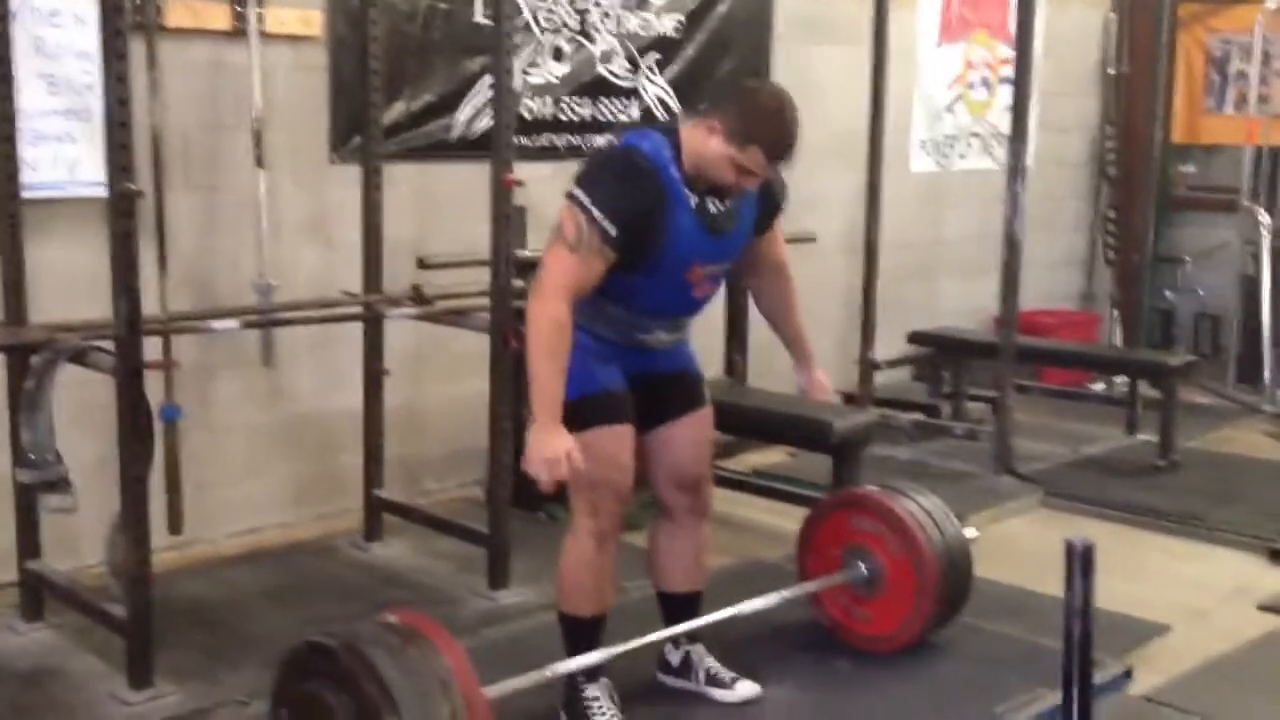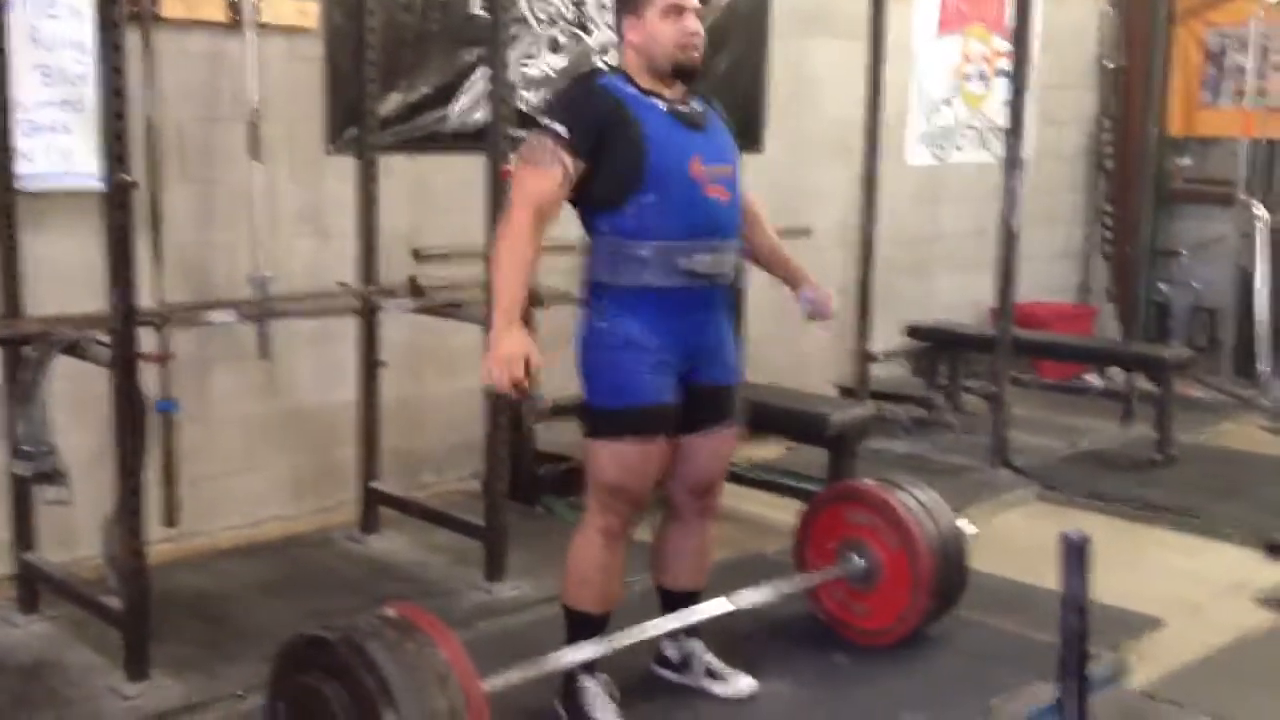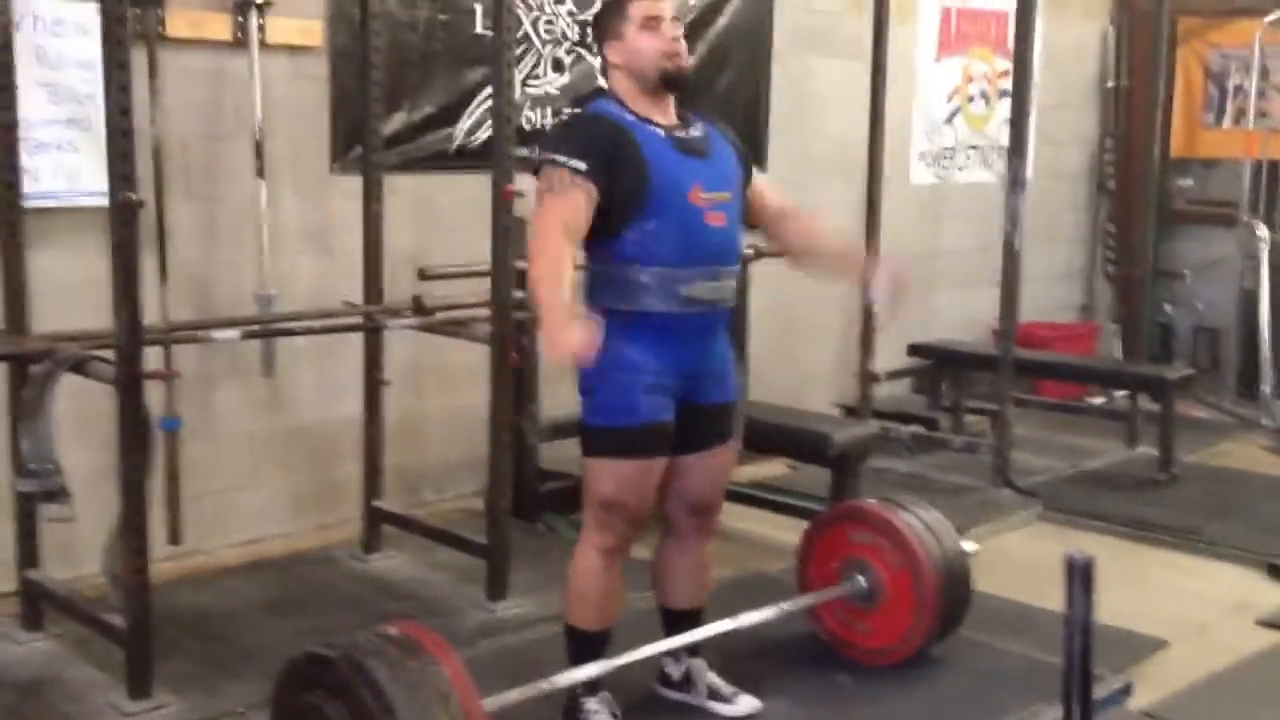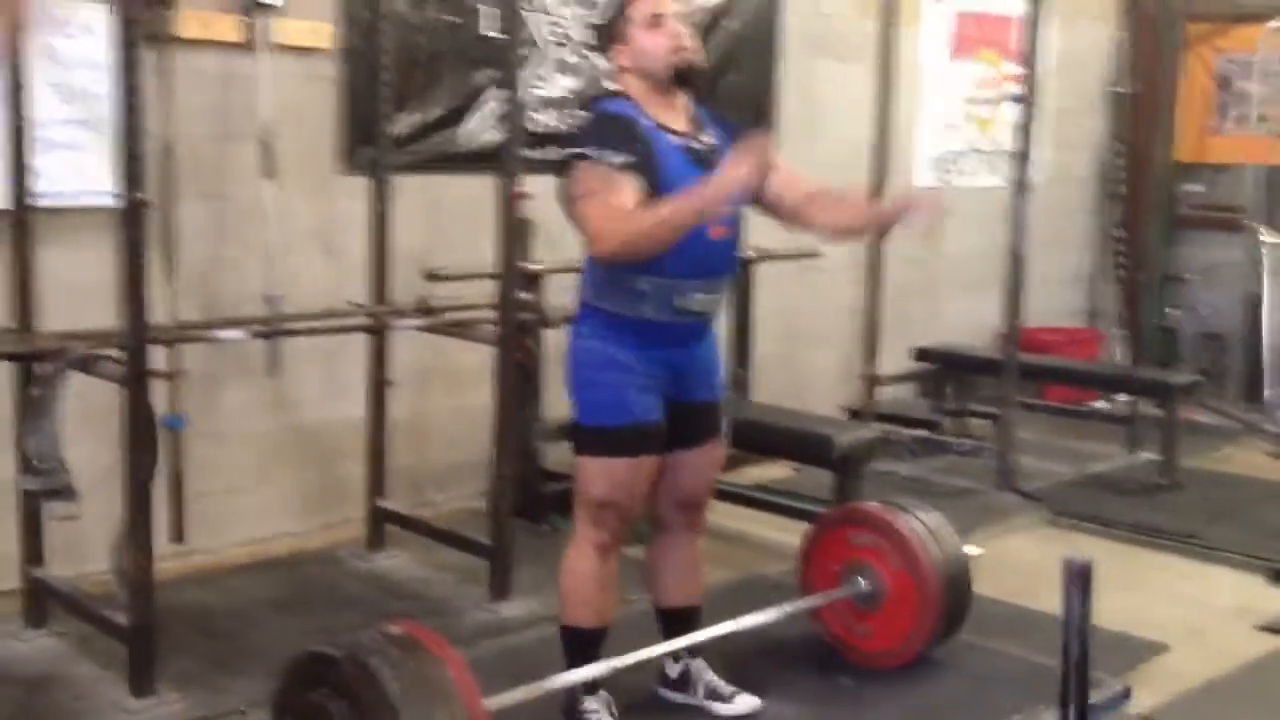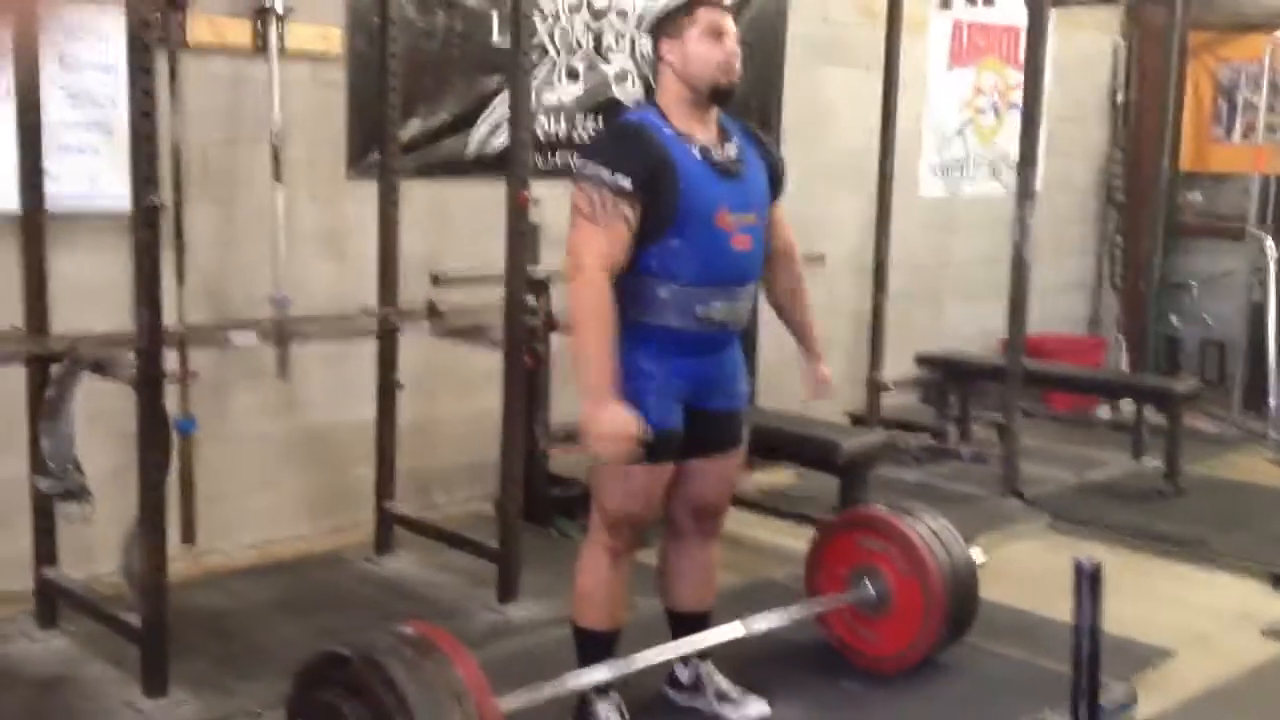
dt=0.5s
person 1, frame 1
left shoulder: (757, 188)
right shoulder: (628, 177)
left elbow: (768, 271)
right elbow: (551, 296)
left wrist: (805, 362)
right wrist: (545, 425)
left hip: (663, 346)
right hip: (589, 347)
left knee: (688, 497)
right knee: (601, 510)
left ankle: (680, 651)
person 1, frame 2
left shoulder: (710, 114)
right shoulder: (595, 106)
left elbow: (742, 215)
right elbow: (527, 212)
left wrist: (801, 281)
right wrist: (508, 325)
left hip: (712, 330)
right hip: (635, 333)
left knee: (697, 499)
right knee: (614, 510)
left ankle: (680, 647)
person 1, frame 3
left shoulder: (713, 137)
right shoulder: (593, 136)
left elbow: (776, 218)
right elbow: (552, 235)
left wrist: (855, 264)
right wrist: (559, 320)
left hip: (707, 350)
right hip: (632, 353)
left knee: (696, 515)
right knee: (613, 526)
person 1, frame 4
left shoulder: (725, 134)
right shoulder: (608, 134)
left elbow: (811, 206)
right elbow: (615, 234)
left wrist: (886, 210)
right wrist: (713, 193)
left hip: (694, 348)
right hip: (622, 352)
left knee: (682, 512)
right knee: (604, 523)
person 1, frame 5
left shoulder: (754, 151)
right shoulder: (629, 148)
left elbow: (779, 259)
right elbow: (590, 276)
left wrist: (813, 351)
right wrist: (600, 398)
left hip: (720, 363)
right hip: (648, 365)
left knee: (700, 521)
right knee: (618, 531)
